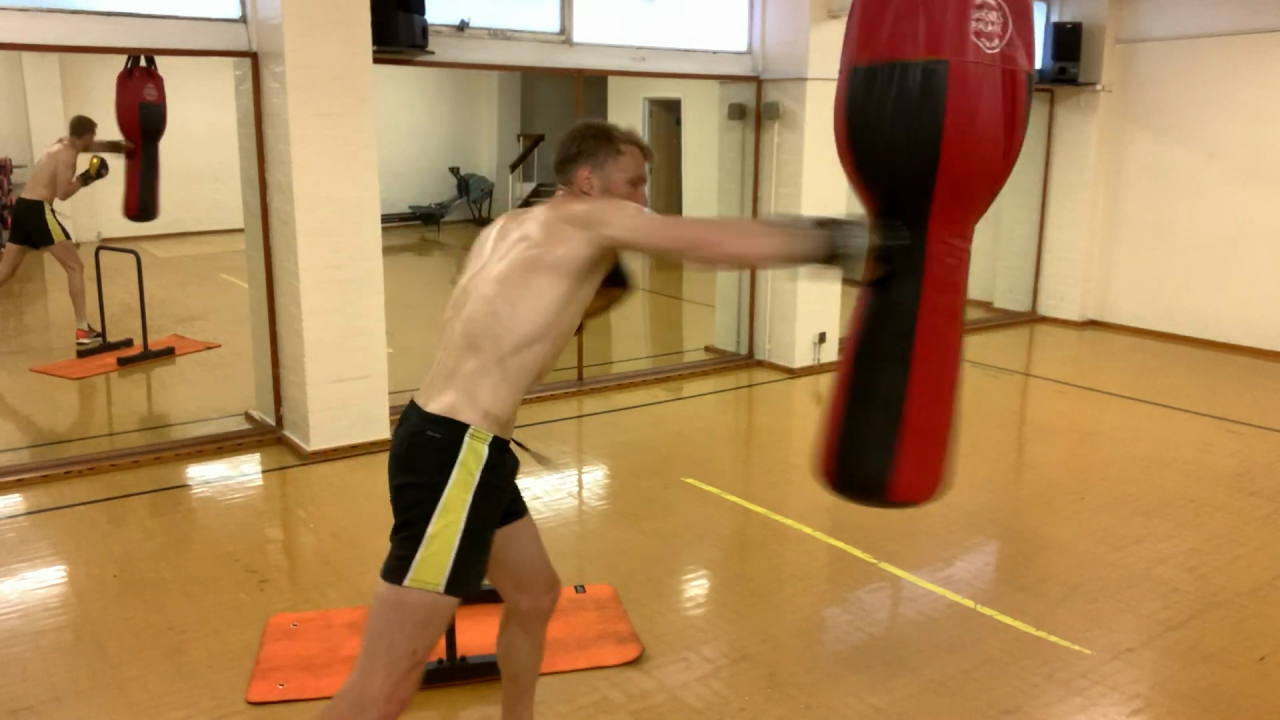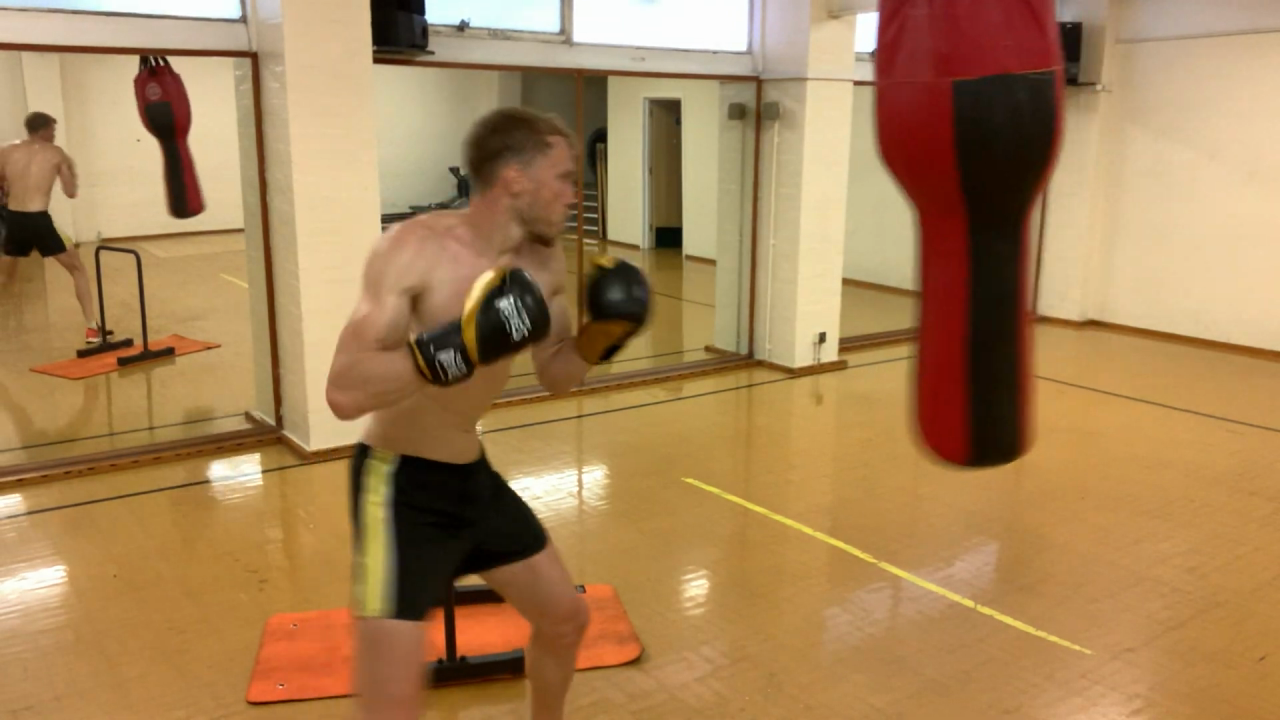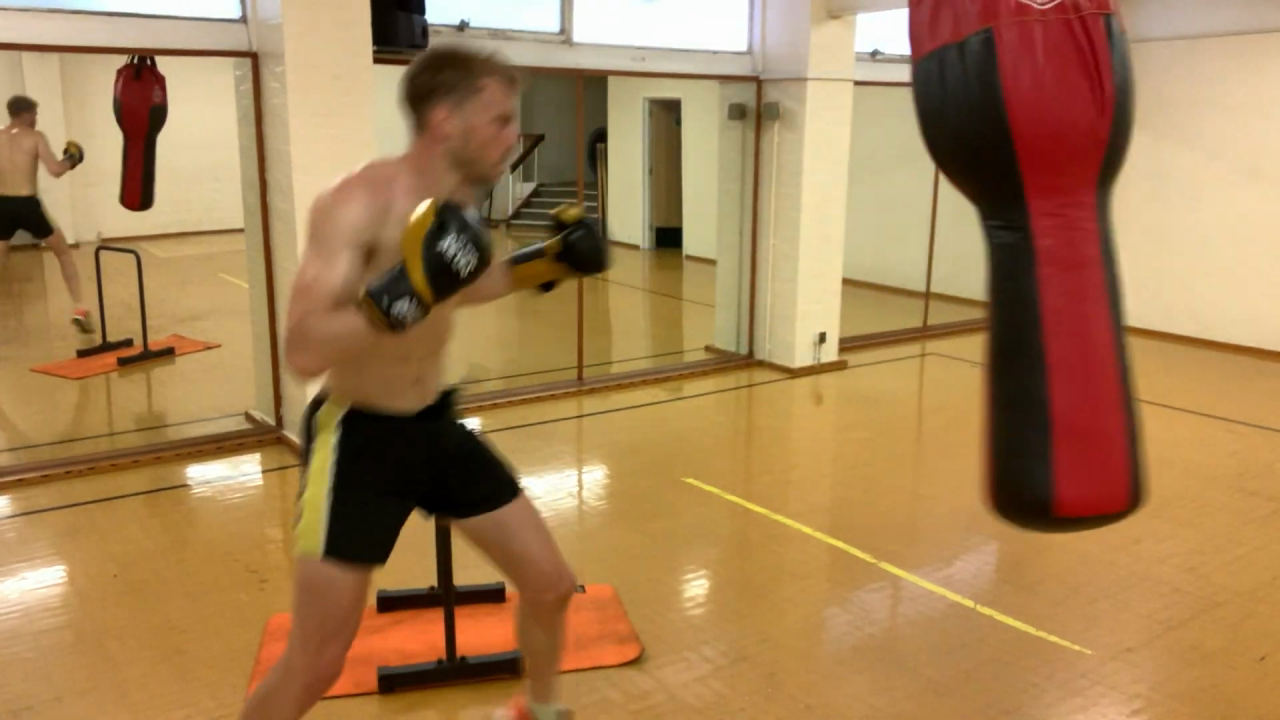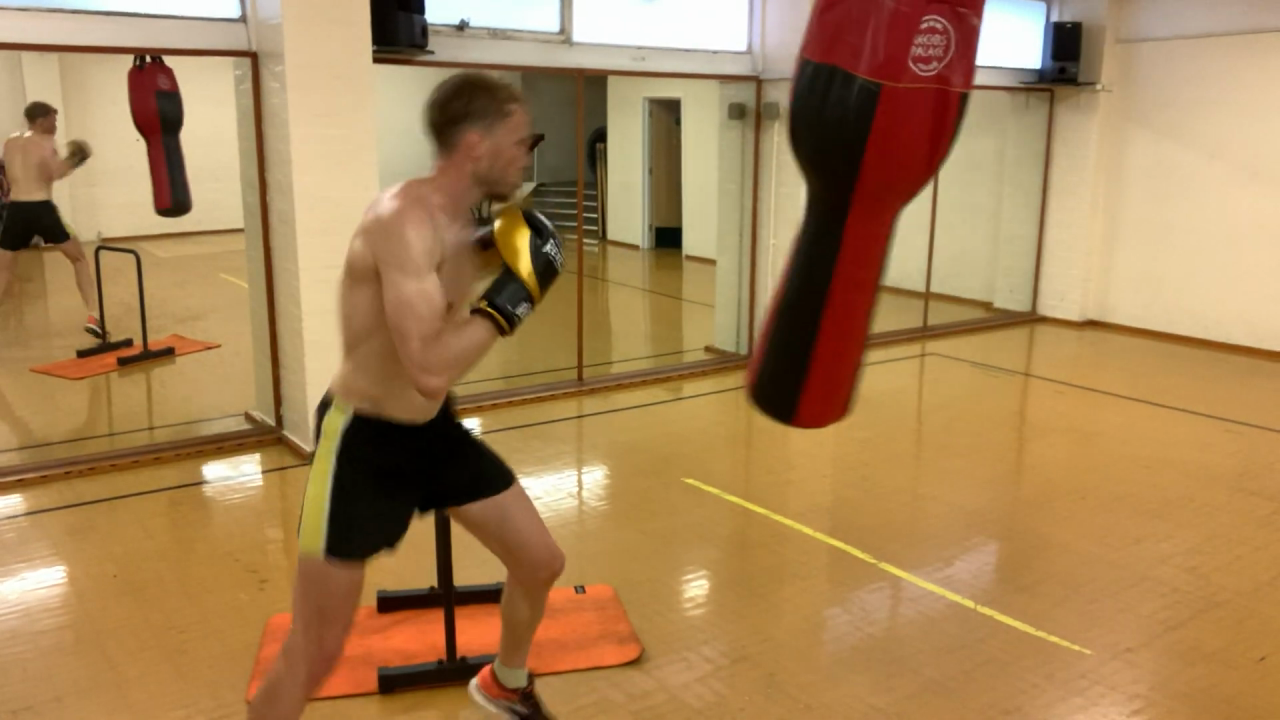
dt=1s
person 1, frame 1
left shoulder: (511, 228)
right shoulder: (588, 216)
right elbow: (717, 241)
left wrist: (570, 311)
right wrist: (837, 238)
left hip: (447, 445)
right hip: (450, 457)
left knee: (535, 593)
person 1, frame 2
left shoulder: (542, 259)
right shoulder: (413, 249)
left elbow: (557, 376)
right elbow: (345, 393)
left wrist: (604, 330)
right wrist: (459, 343)
left hip: (472, 478)
right hip: (399, 489)
left knee: (565, 617)
person 1, frame 3
left shoulder: (454, 196)
right shoulder: (355, 203)
right elbow: (303, 353)
left wrist: (550, 260)
right wrist: (408, 289)
left hip: (434, 424)
right hip: (356, 439)
left knee: (552, 584)
right knee: (317, 666)
person 1, frame 4
left shoulder: (454, 214)
right shoulder: (407, 222)
right elbow: (430, 372)
left wrist: (491, 246)
right wrist: (514, 291)
left hip: (436, 431)
right hip: (362, 441)
left knee: (541, 562)
right knee: (314, 652)
person 2, frame 1
left shoulder: (63, 144)
right shoulder: (67, 153)
left elbow: (97, 147)
right elbow: (63, 194)
left wrist: (119, 146)
right wrist: (87, 177)
left hip: (23, 207)
right hip: (37, 210)
right knee: (75, 267)
right ankle: (83, 330)
person 2, frame 2
right shoulder: (56, 153)
right elbow: (71, 192)
right wrist: (70, 173)
right hip: (39, 220)
right knee: (78, 270)
right ankle: (92, 329)
person 2, frame 3
right shoulder: (35, 137)
right elbow: (56, 170)
right wrist: (73, 158)
right hip: (27, 204)
right knee: (64, 253)
right ankle: (79, 309)
person 2, frame 4
right shoulder: (44, 141)
right elbow: (56, 171)
right wrist: (74, 158)
right hip: (42, 210)
right knee: (79, 260)
right ankle: (93, 317)
